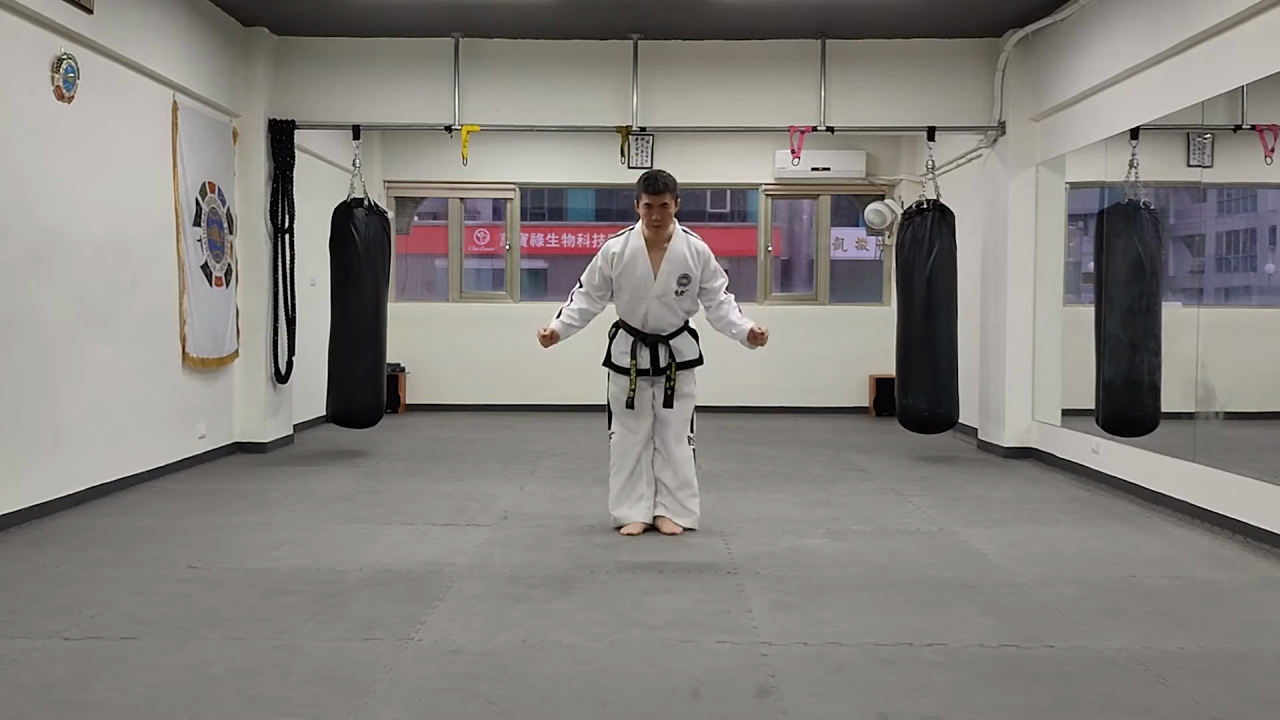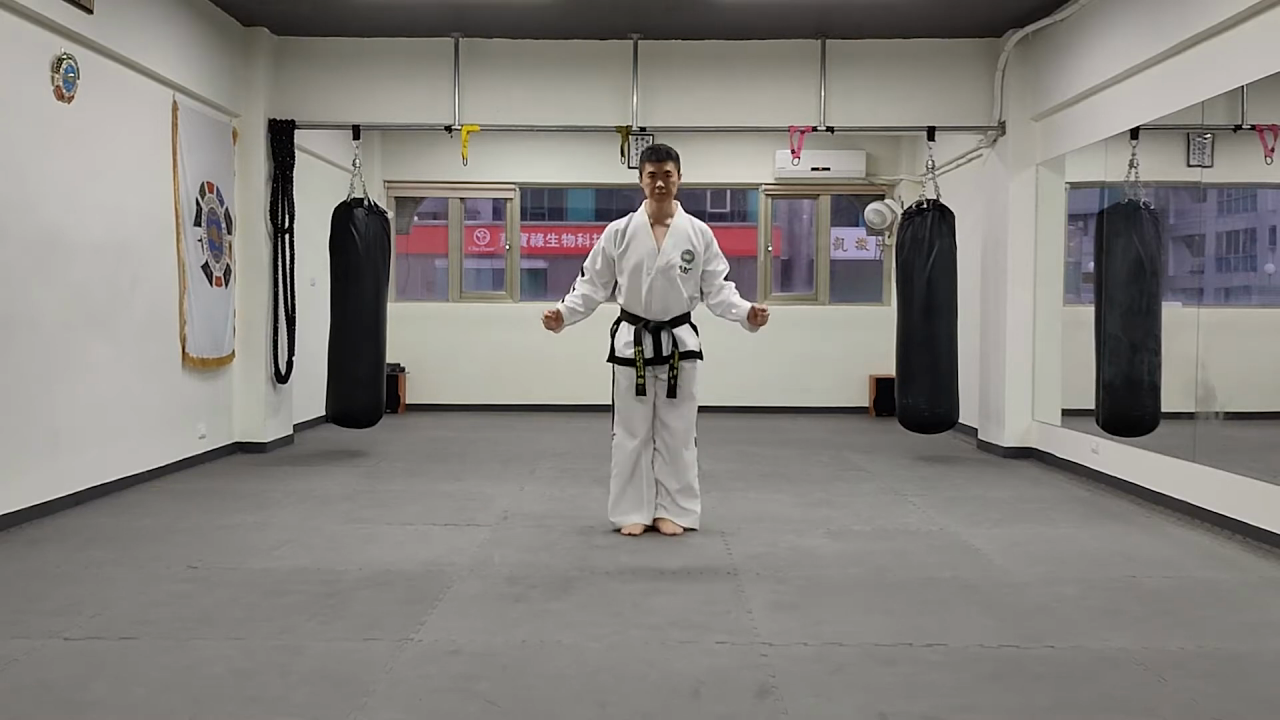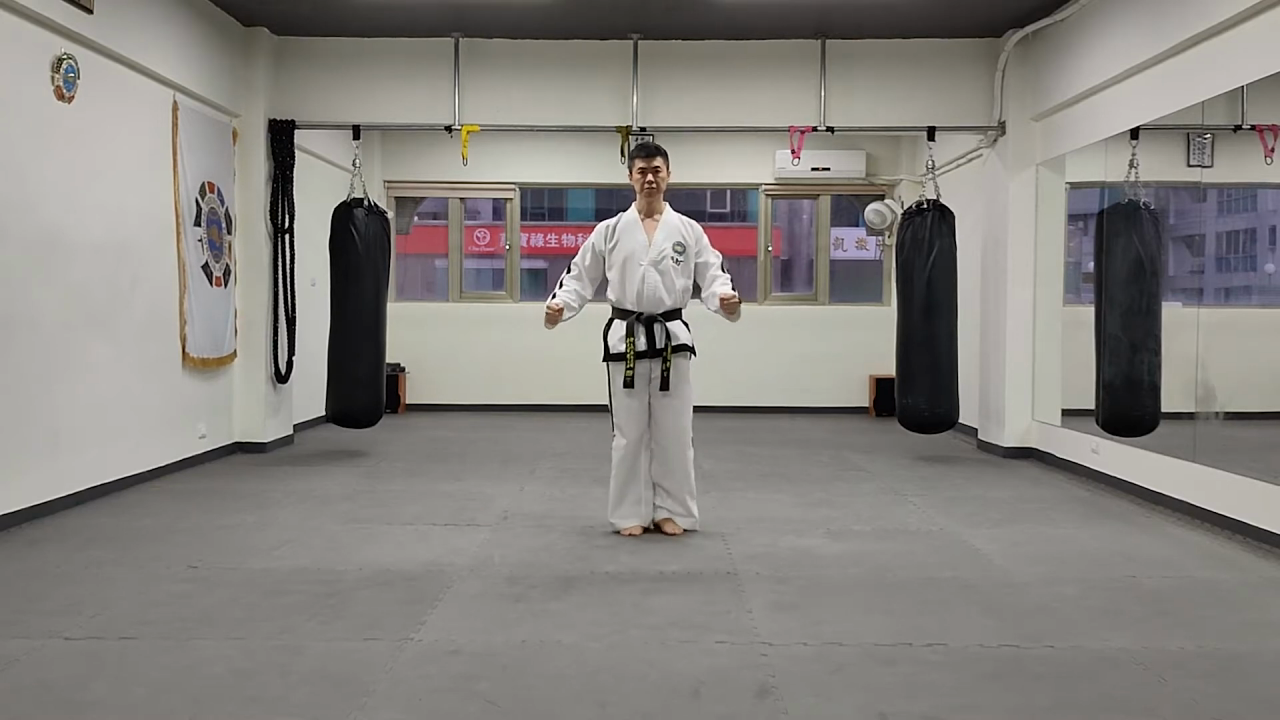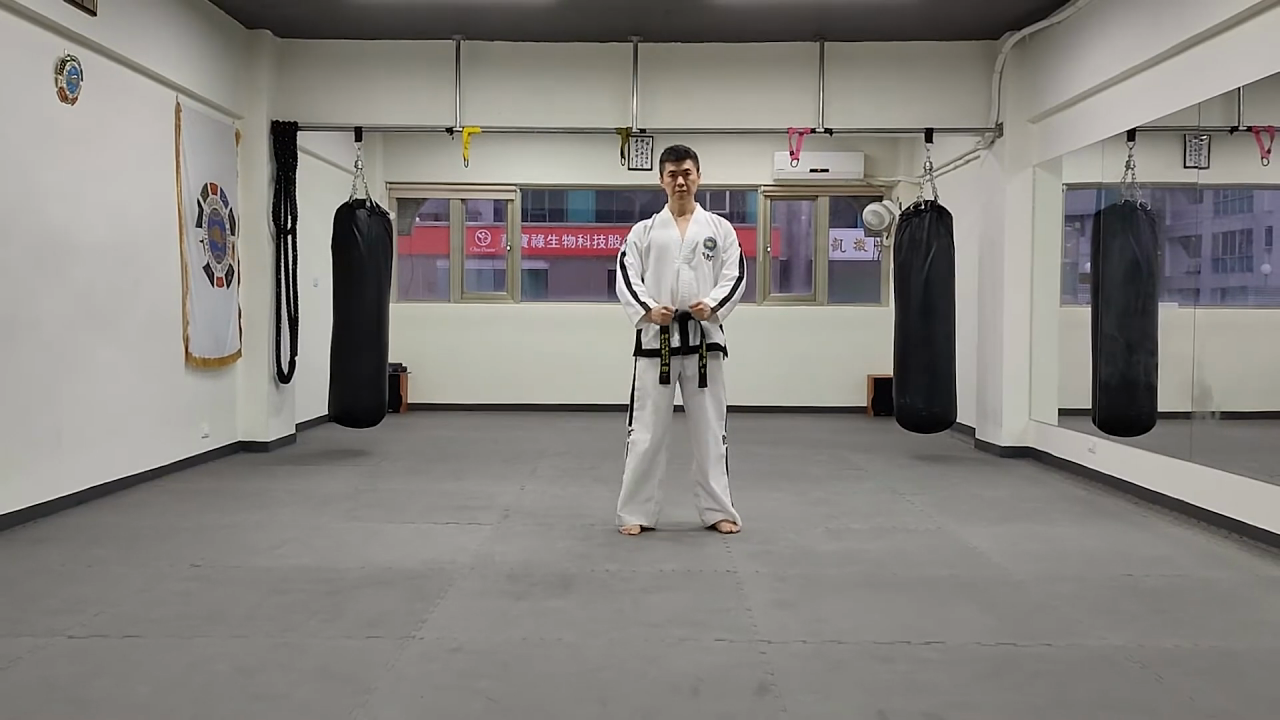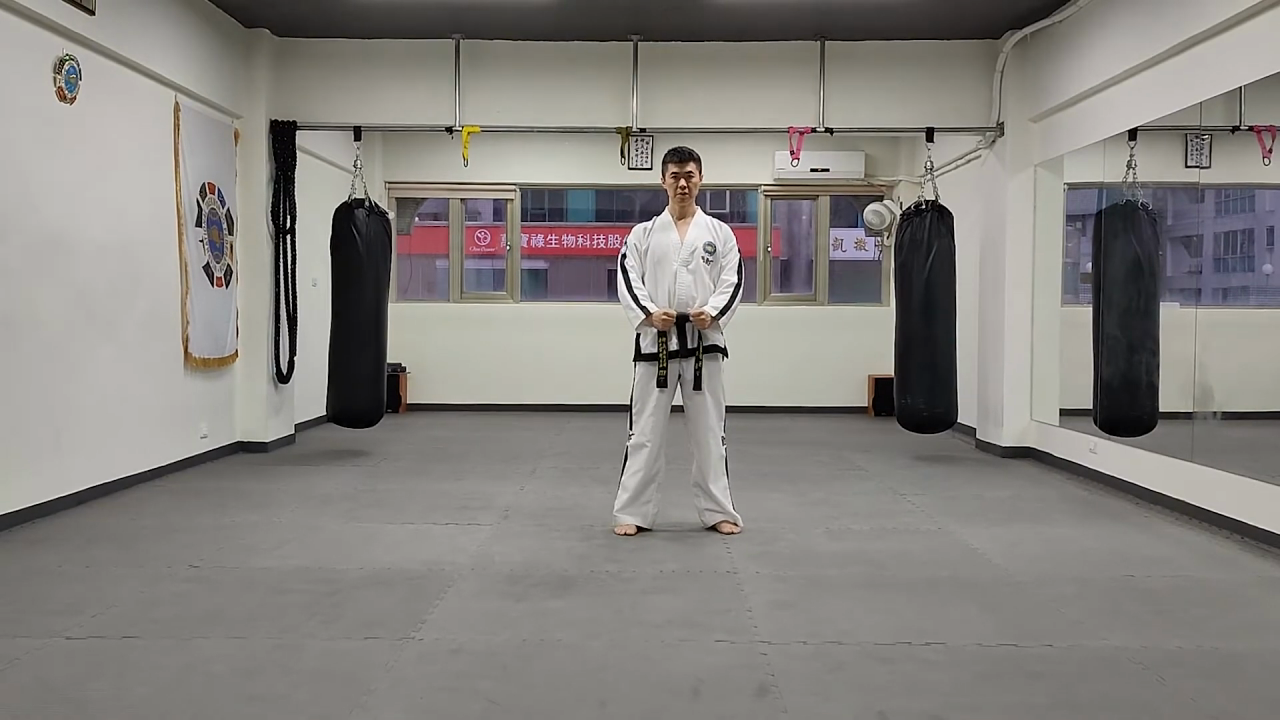
dt=1s
person 1, frame 1
left shoulder: (696, 250)
right shoulder: (615, 250)
left elbow: (718, 301)
right elbow: (588, 297)
left wrist: (747, 331)
right wrist: (557, 328)
left hip: (677, 352)
right hip: (629, 351)
left knee: (674, 435)
right knee: (630, 434)
left ankle: (671, 511)
right ankle: (634, 511)
person 1, frame 2
left shoulder: (698, 233)
right shoulder: (619, 232)
left elbow: (717, 288)
right elbow: (592, 284)
left wrist: (746, 313)
right wrist: (563, 313)
left hip: (679, 342)
right hip: (632, 342)
left knee: (676, 432)
right knee: (631, 433)
left ankle: (673, 510)
right ankle: (634, 512)
person 1, frame 3
left shoulder: (689, 230)
right shoulder: (609, 231)
left elbow: (714, 273)
right elbow: (579, 275)
left wrist: (727, 299)
right wrist: (558, 304)
left hip: (672, 337)
right hip: (626, 338)
left knee: (674, 431)
right knee: (629, 433)
left ankle: (670, 511)
right ankle: (631, 514)
person 1, frame 4
left shoulder: (719, 228)
right shoulder: (643, 231)
left elbow: (734, 276)
right elbow: (626, 279)
left wrist: (712, 305)
right wrist: (648, 309)
left hip: (704, 336)
right hip: (656, 337)
left knee: (709, 430)
right knee: (646, 430)
left ankle: (717, 510)
right ankle: (636, 512)
person 1, frame 5
left shoulder: (718, 232)
right shoulder: (643, 234)
left elbow: (732, 282)
right elbow: (628, 282)
left wrist: (712, 313)
right wrist: (649, 314)
left hip: (703, 340)
right hip: (656, 340)
left knee: (709, 431)
right knee: (645, 431)
left ankle: (718, 511)
right ankle: (633, 512)
